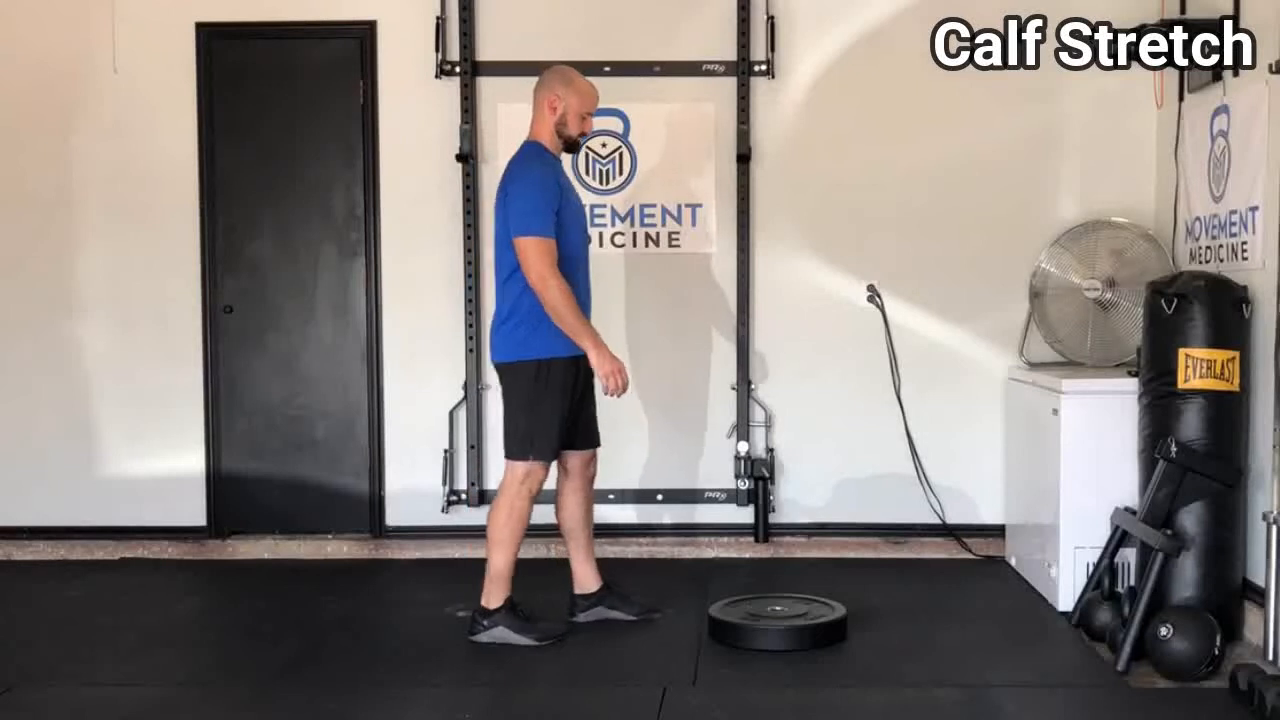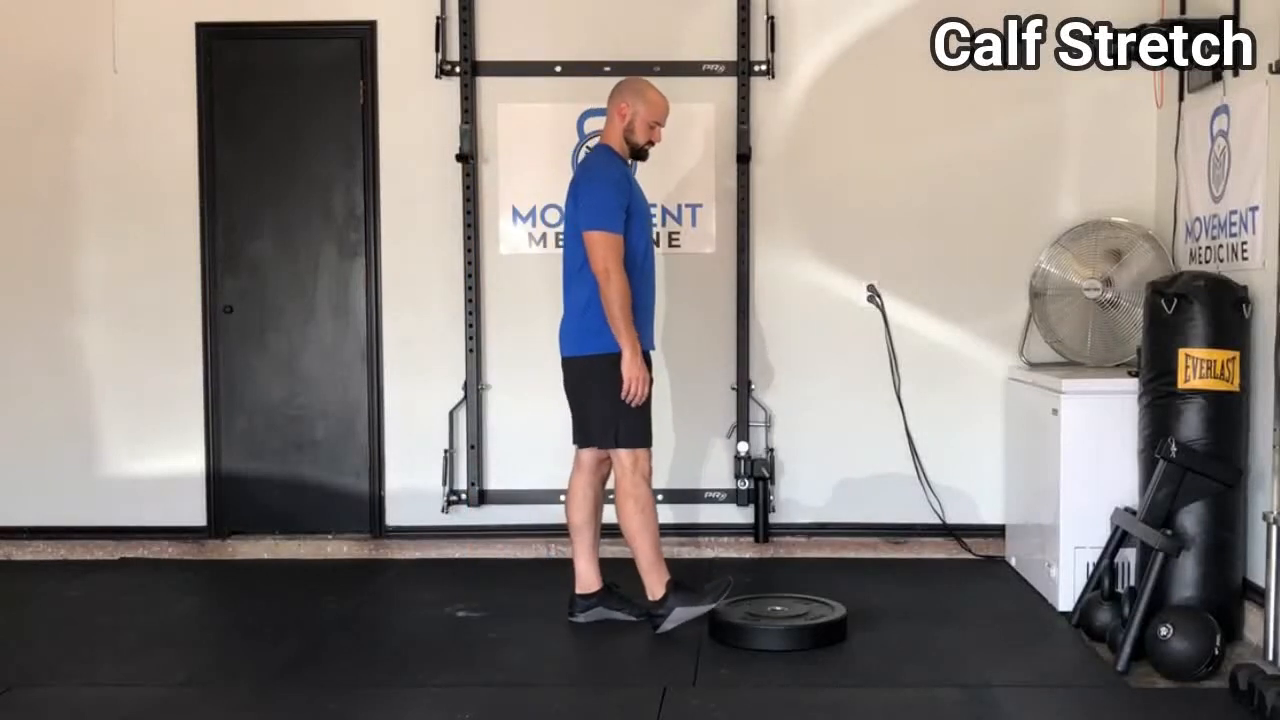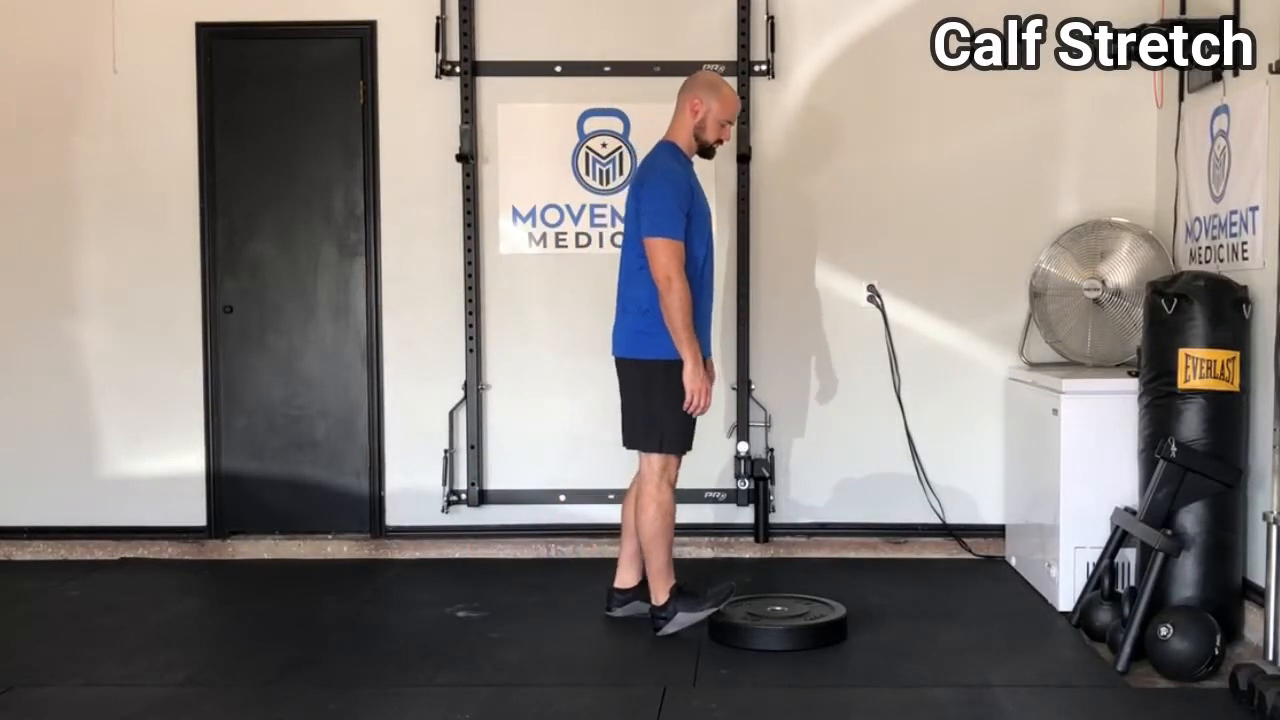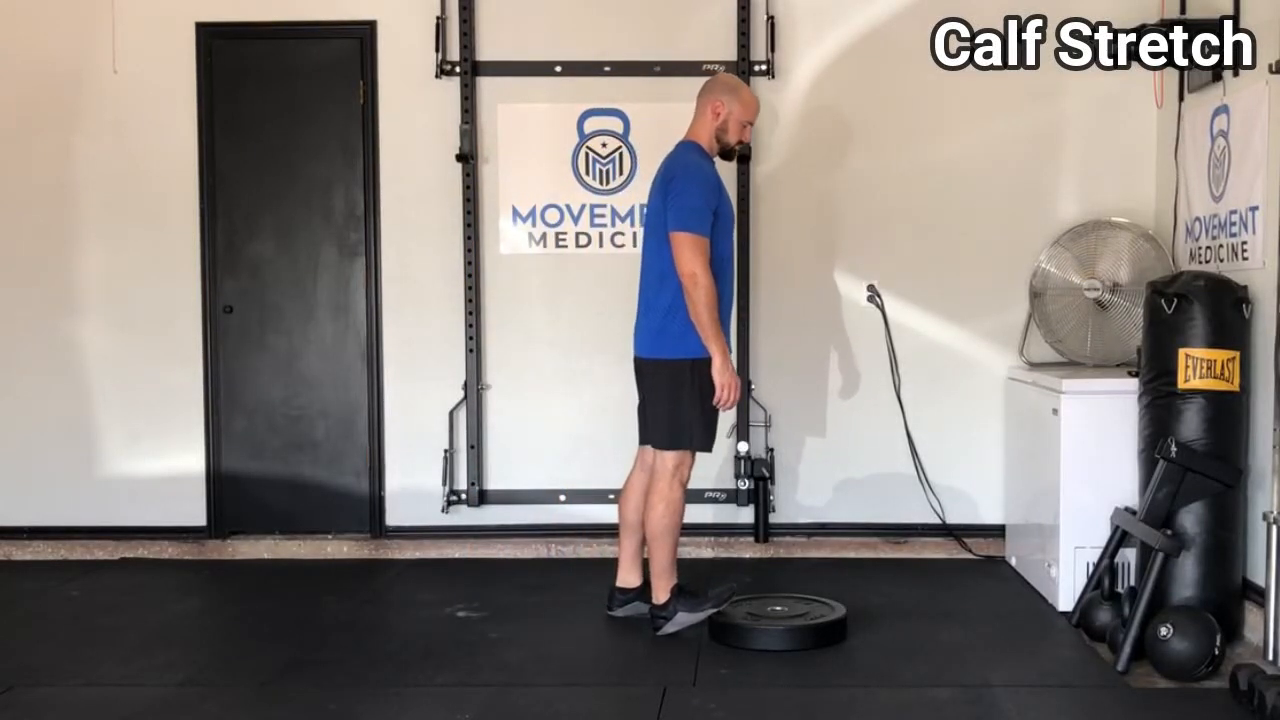
dt=1s
person 1, frame 1
left shoulder: (547, 171)
right shoulder: (531, 174)
right elbow: (541, 276)
right wrist: (597, 348)
left hip: (558, 351)
right hip: (537, 353)
left knee: (580, 466)
right knee: (526, 474)
left ankle: (589, 591)
right ankle: (493, 609)
person 1, frame 2
left shoulder: (609, 173)
right shoulder: (604, 175)
right elbow: (607, 270)
left wrist: (628, 349)
right wrist: (631, 351)
left hip: (594, 347)
right hip: (606, 349)
left knee: (592, 462)
right knee: (632, 467)
left ankle: (589, 591)
right ankle: (663, 595)
person 1, frame 3
left shoulder: (672, 170)
right shoulder: (666, 174)
right elbow: (668, 276)
left wrist: (697, 353)
right wrist: (692, 360)
left hip: (654, 349)
right hip: (659, 352)
left knee: (653, 469)
right knee: (660, 471)
left ankle: (628, 586)
right ankle: (666, 600)
person 1, frame 4
left shoulder: (682, 166)
right shoulder: (693, 172)
right elbow: (692, 271)
left wrist: (709, 352)
right wrist: (719, 356)
left hip: (661, 344)
right hip: (681, 349)
left knee: (650, 462)
right knee: (671, 469)
left ankle: (628, 587)
right ankle: (665, 600)
